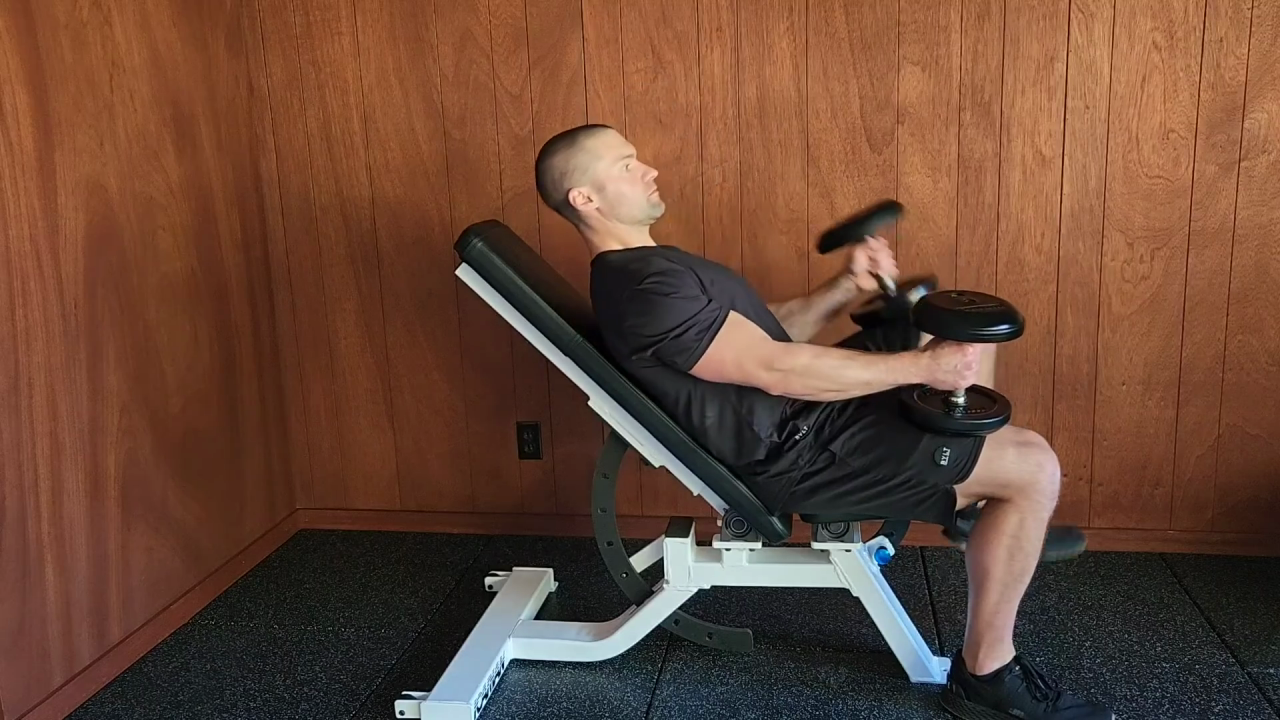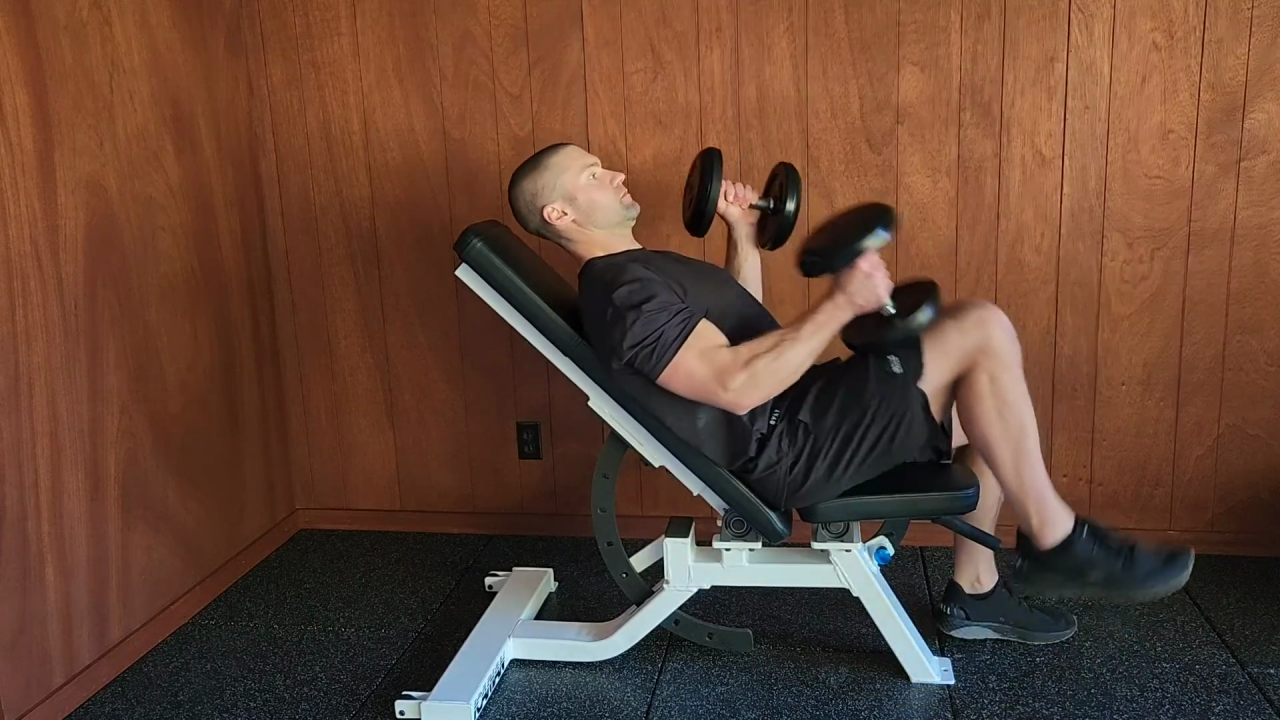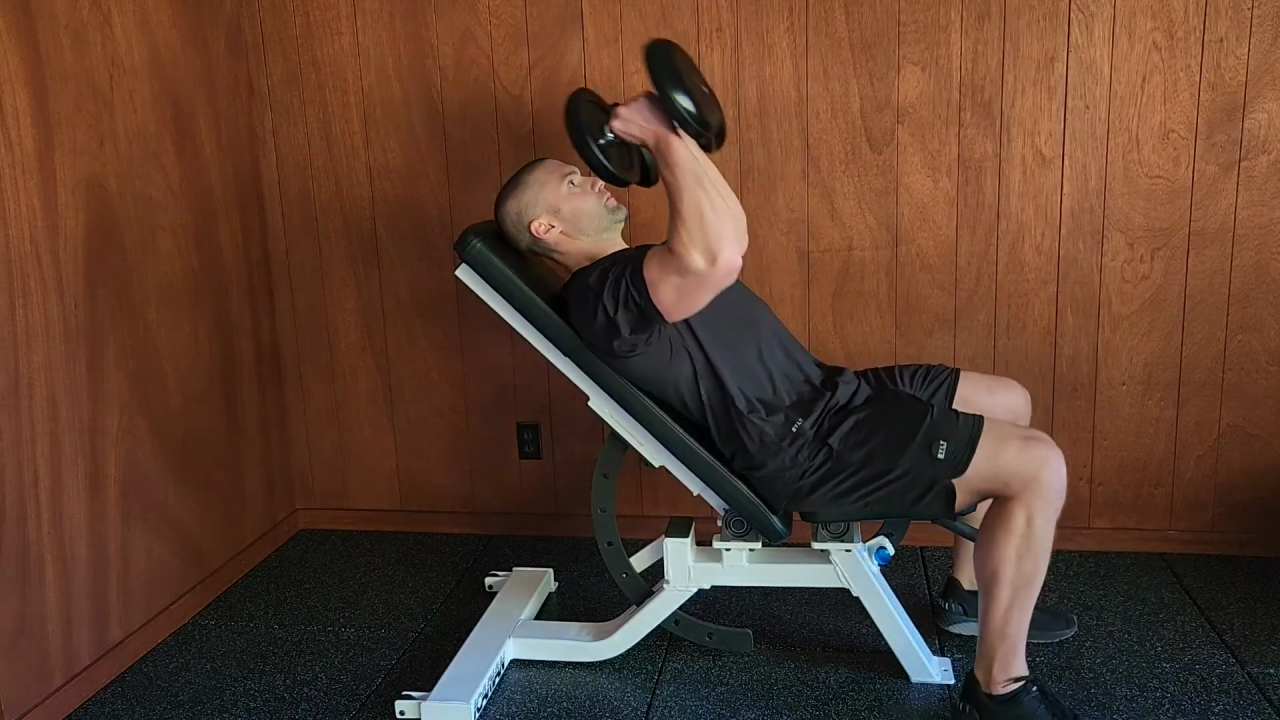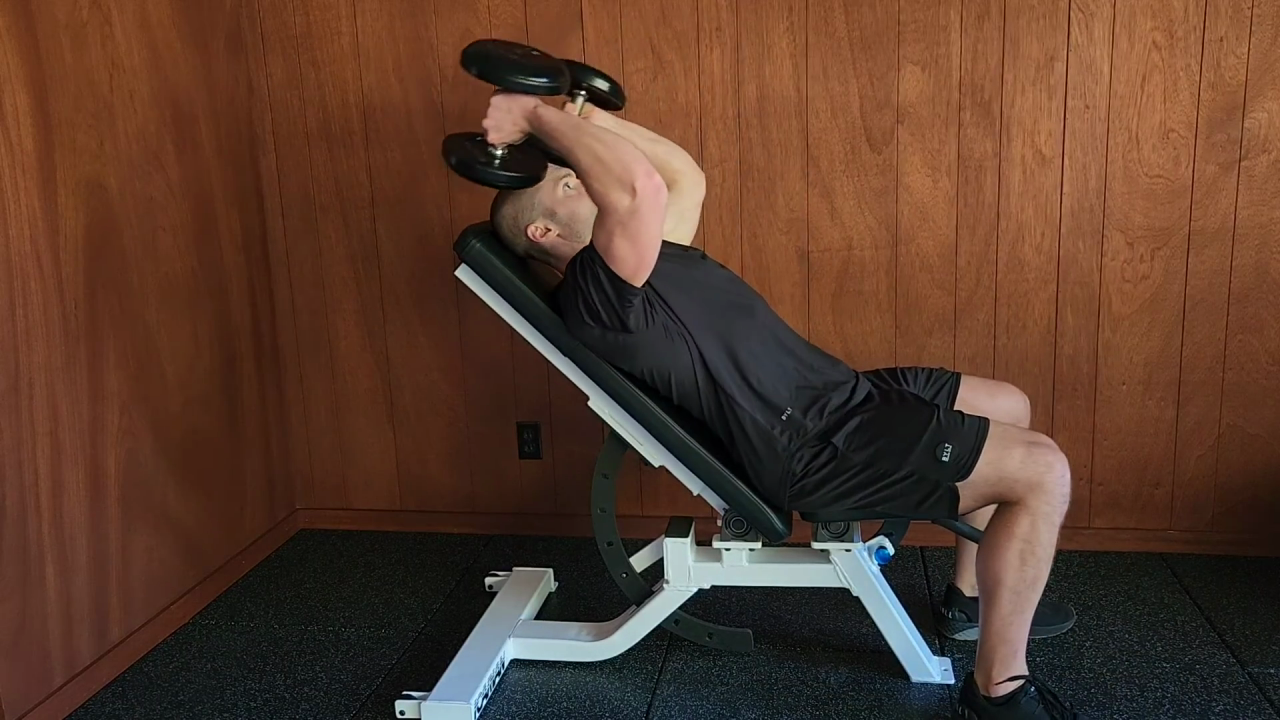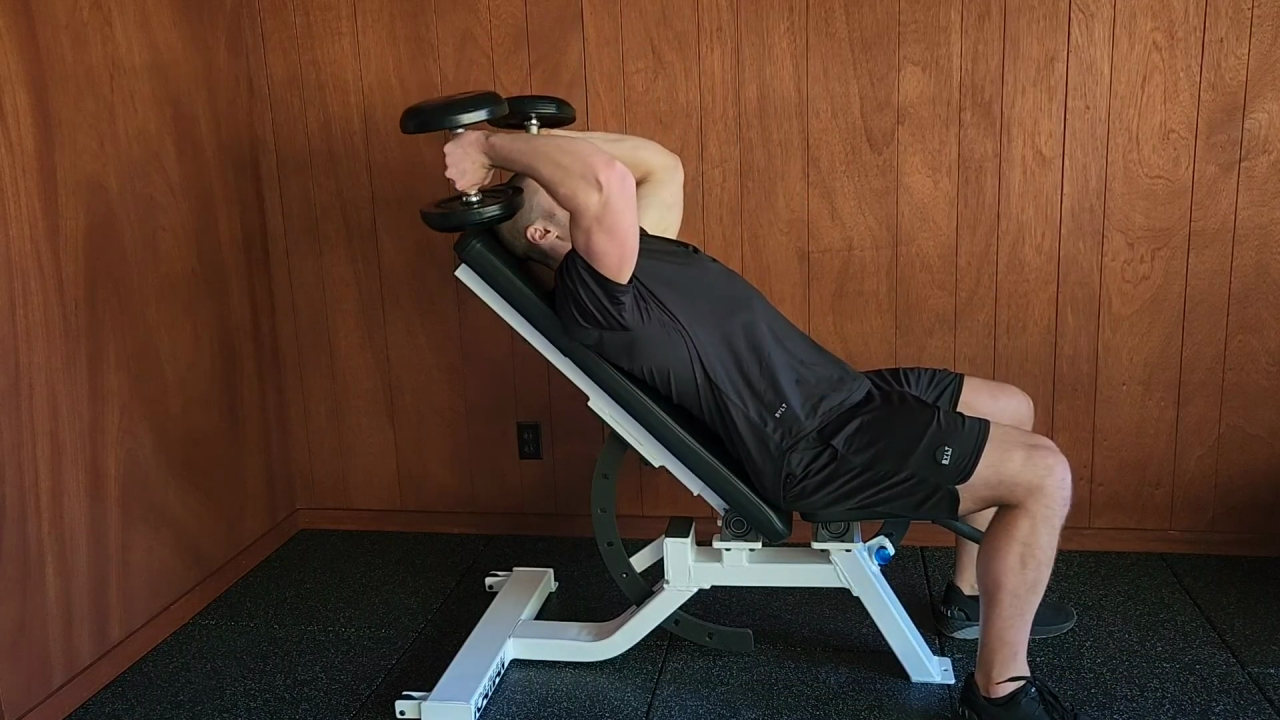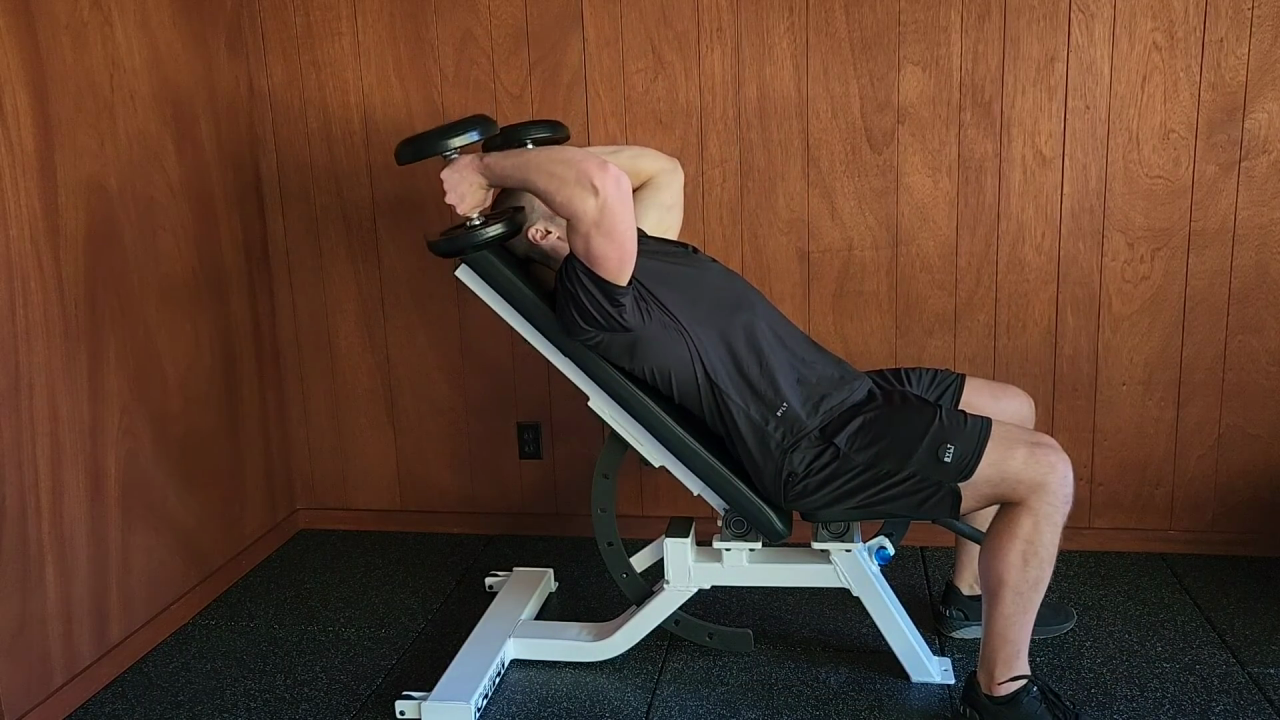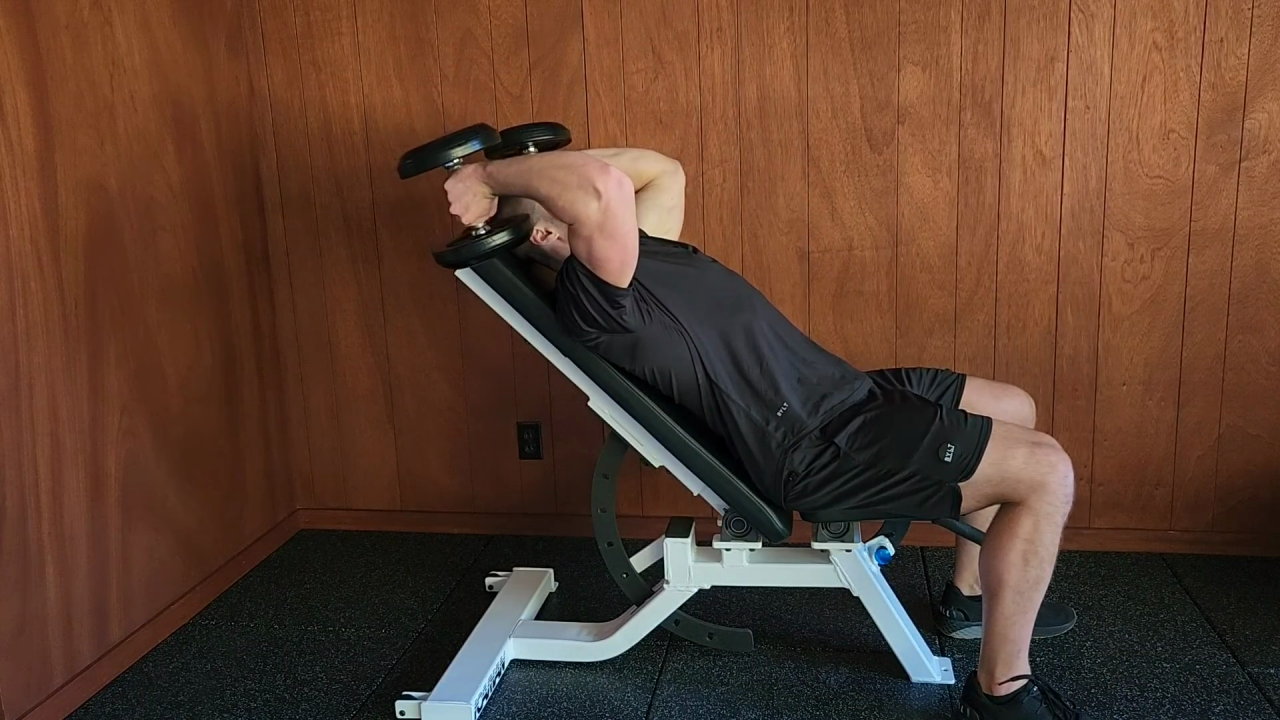
dt=0.5s
person 1, frame 1
left shoulder: (653, 264)
right shoulder: (640, 290)
right elbow: (775, 370)
left wrist: (843, 289)
right wrist: (919, 366)
left hip: (802, 412)
right hip: (794, 451)
right knee: (1033, 467)
left ankle: (998, 524)
person 1, frame 2
left shoulder: (639, 271)
right shoulder: (621, 294)
right elbow: (741, 386)
left wrist: (743, 236)
right wrist: (843, 303)
left hip: (799, 423)
right hip: (790, 449)
left knee: (989, 420)
right knee: (983, 330)
left ankle: (974, 592)
right ankle: (1055, 542)
person 1, frame 3
left shoulder: (624, 268)
right shoulder: (604, 294)
left elbow: (727, 235)
right elbow: (716, 256)
left wrist: (671, 137)
right wrist: (664, 138)
left hip: (824, 394)
right hip: (805, 447)
left knee: (1011, 405)
right knee: (1038, 468)
left ankle: (969, 592)
person 1, frame 4
left shoulder: (636, 255)
right shoulder: (597, 290)
left elbow: (684, 178)
right elbow: (639, 187)
left wrist: (585, 119)
right wrist: (537, 114)
left hip: (833, 396)
right hip: (813, 445)
left knee: (1010, 406)
right knee: (1042, 471)
left ankle: (970, 596)
person 1, frame 5
left shoulder: (627, 251)
right shoulder: (590, 292)
left elbow: (662, 166)
right elbow: (604, 176)
left wrist: (544, 142)
right wrist: (494, 145)
left hip: (834, 395)
right hip: (813, 446)
left knee: (1011, 409)
right knee: (1041, 473)
left ankle: (970, 595)
person 1, frame 6
left shoulder: (628, 249)
right shoulder: (592, 294)
left elbow: (664, 170)
right elbow: (599, 181)
left wrist: (540, 159)
right wrist: (490, 165)
left hip: (837, 393)
right hip: (815, 444)
left knee: (1013, 409)
right knee: (1044, 472)
left ankle: (970, 596)
person 1, frame 7
left shoulder: (625, 250)
right shoulder: (593, 295)
left elbow: (665, 171)
right elbow: (602, 183)
left wrist: (533, 167)
right wrist: (492, 174)
left hip: (836, 393)
right hip: (815, 444)
left knee: (1013, 409)
right knee: (1044, 471)
left ankle: (970, 596)
